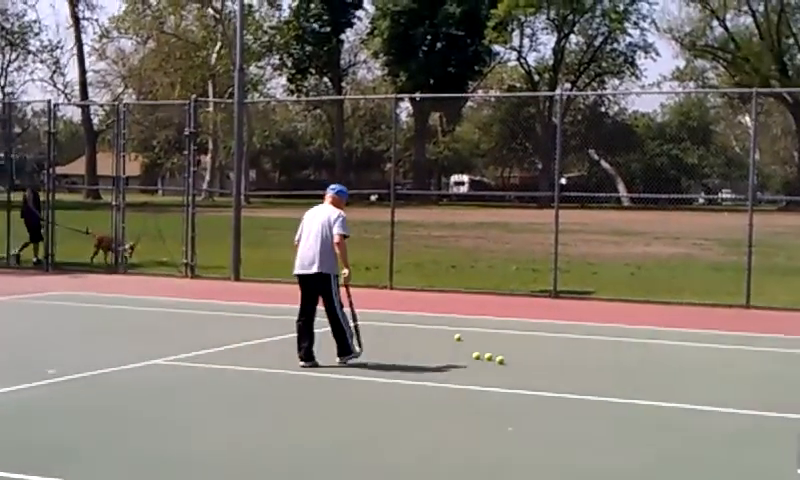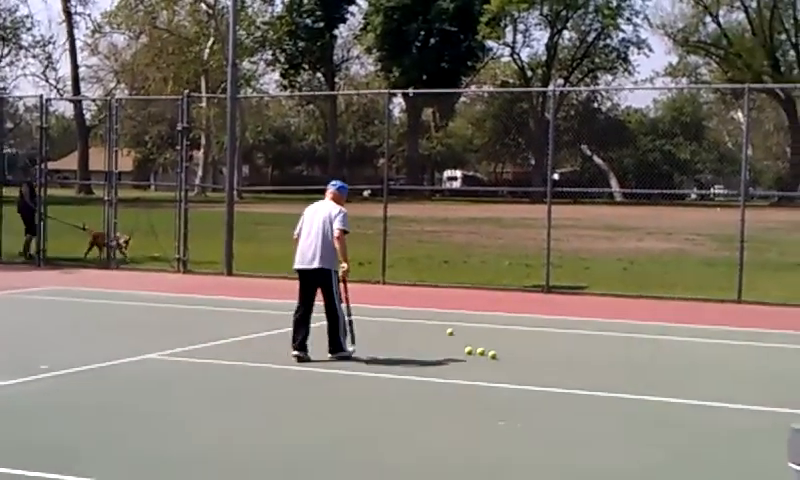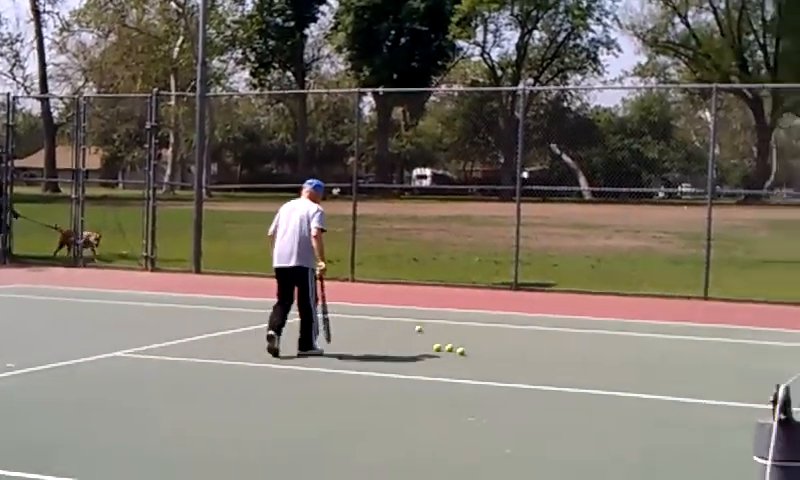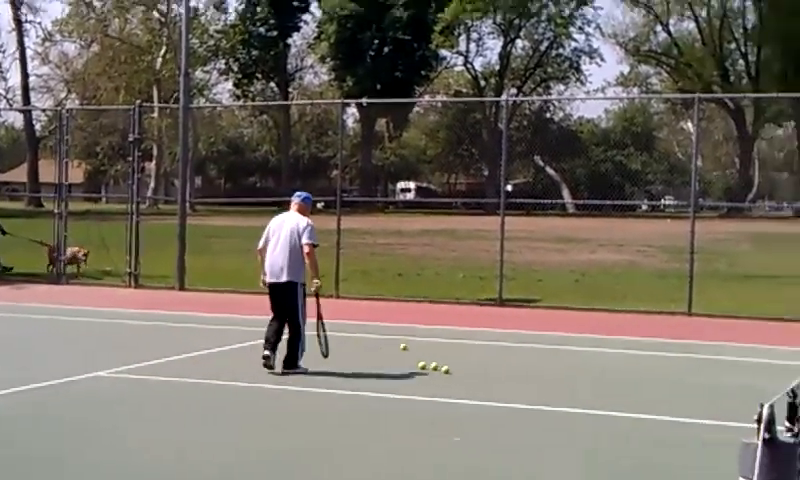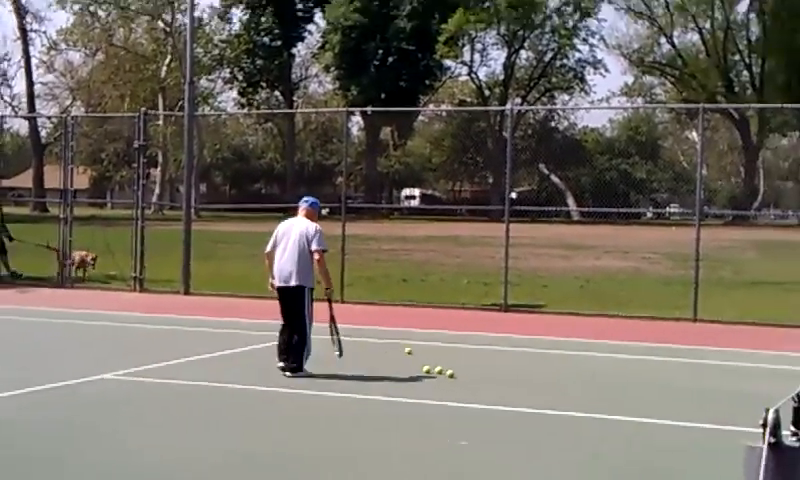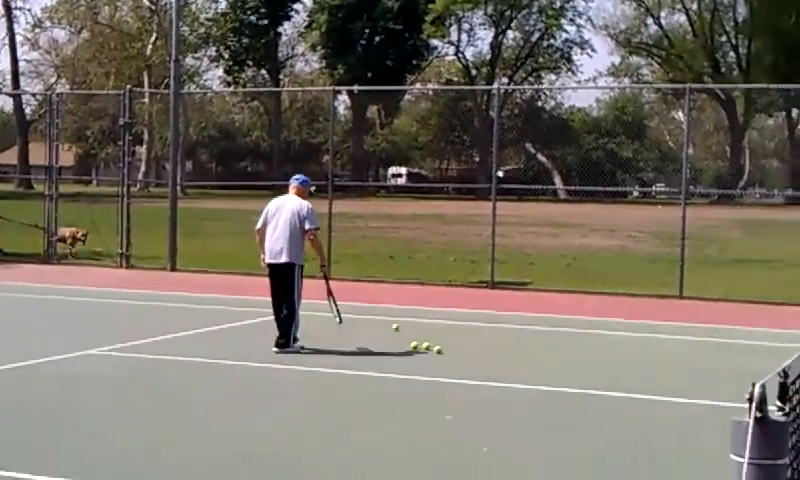
dt=0.1s
person 1, frame 1
left shoulder: (309, 213)
right shoulder: (337, 214)
left elbow: (297, 241)
right elbow: (338, 241)
right wrist: (346, 267)
left hip: (302, 268)
right hip: (324, 270)
left knee: (306, 313)
right knee: (335, 311)
left ankle: (305, 356)
right ankle: (345, 351)
person 1, frame 2
left shoulder: (310, 208)
right shoulder: (338, 210)
left elbow: (297, 236)
right elbow: (338, 236)
right wrist: (344, 261)
left hip: (303, 263)
right hip: (324, 265)
left knee: (304, 307)
right knee: (333, 306)
left ankle: (299, 347)
right ankle: (337, 348)
person 1, frame 3
left shoulder: (286, 207)
right shoulder: (315, 209)
left elbow: (272, 234)
right elbow: (316, 235)
left wrist: (276, 257)
right wrist: (321, 260)
left hip: (281, 262)
right hip: (302, 263)
left knee: (283, 302)
right knee: (307, 304)
left ankle: (274, 332)
right ankle: (306, 345)
person 1, frame 4
left shoulder: (275, 220)
right shoulder: (305, 223)
left elbow: (261, 249)
right elbow: (308, 251)
left wrist: (264, 273)
right wrist: (315, 277)
left hip: (272, 277)
right hip: (293, 278)
left knee: (278, 317)
right knee: (296, 320)
left ankle: (269, 349)
right ankle: (291, 363)
person 1, frame 5
left shoulder: (283, 225)
right shoulder: (314, 228)
left elbow: (268, 253)
right elbow: (318, 257)
left wrist: (272, 277)
right wrist: (327, 283)
left hip: (281, 282)
right hip: (301, 283)
left knee: (287, 323)
right knee: (301, 325)
left ankle: (284, 359)
right ankle: (295, 367)
person 1, frame 6
left shoulder: (274, 203)
right shoulder: (305, 206)
left elbow: (259, 229)
right elbow: (312, 236)
left wrist: (263, 252)
right wrist: (322, 260)
left hip: (272, 258)
right hip: (291, 259)
left knee: (278, 299)
right knee: (291, 301)
left ankle: (287, 336)
right ankle: (284, 342)
